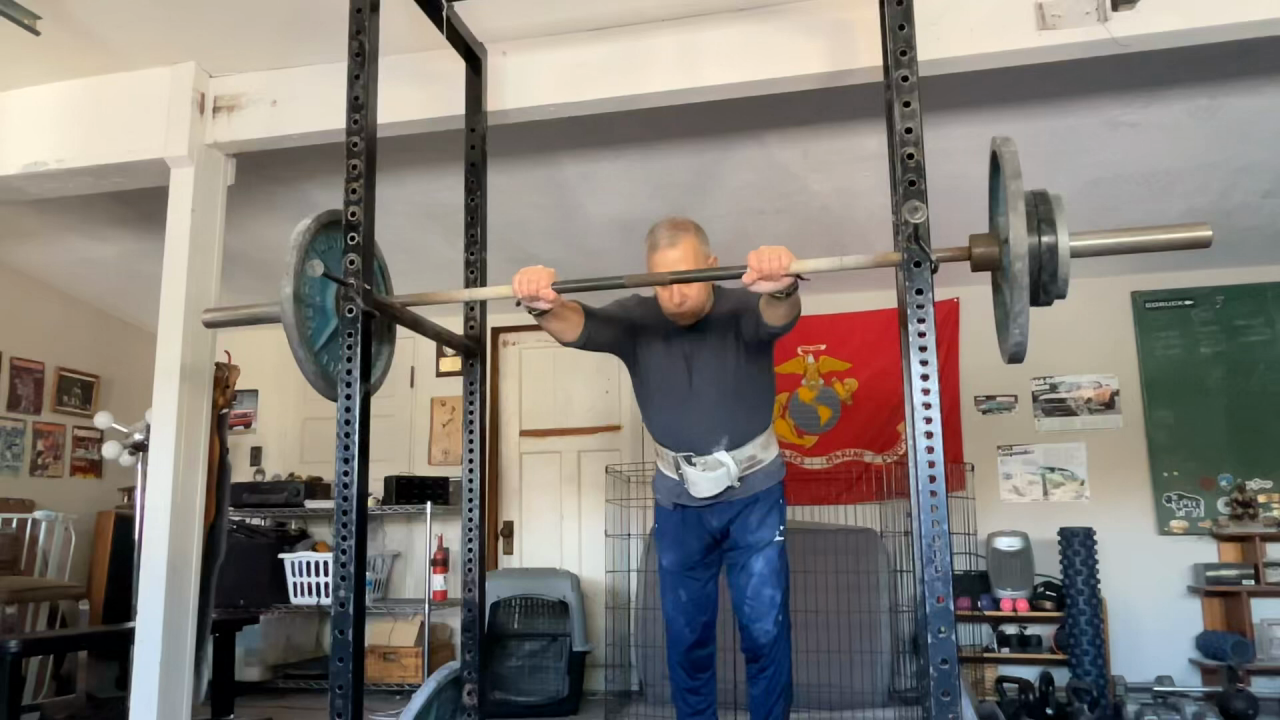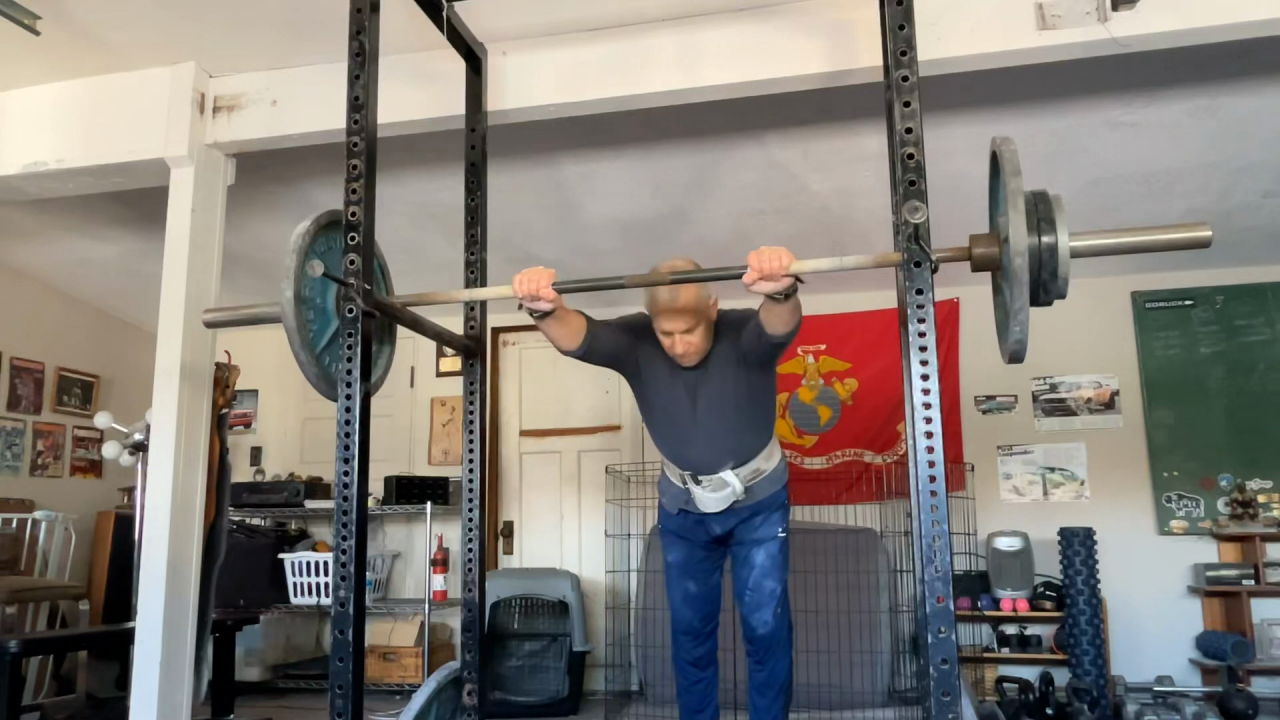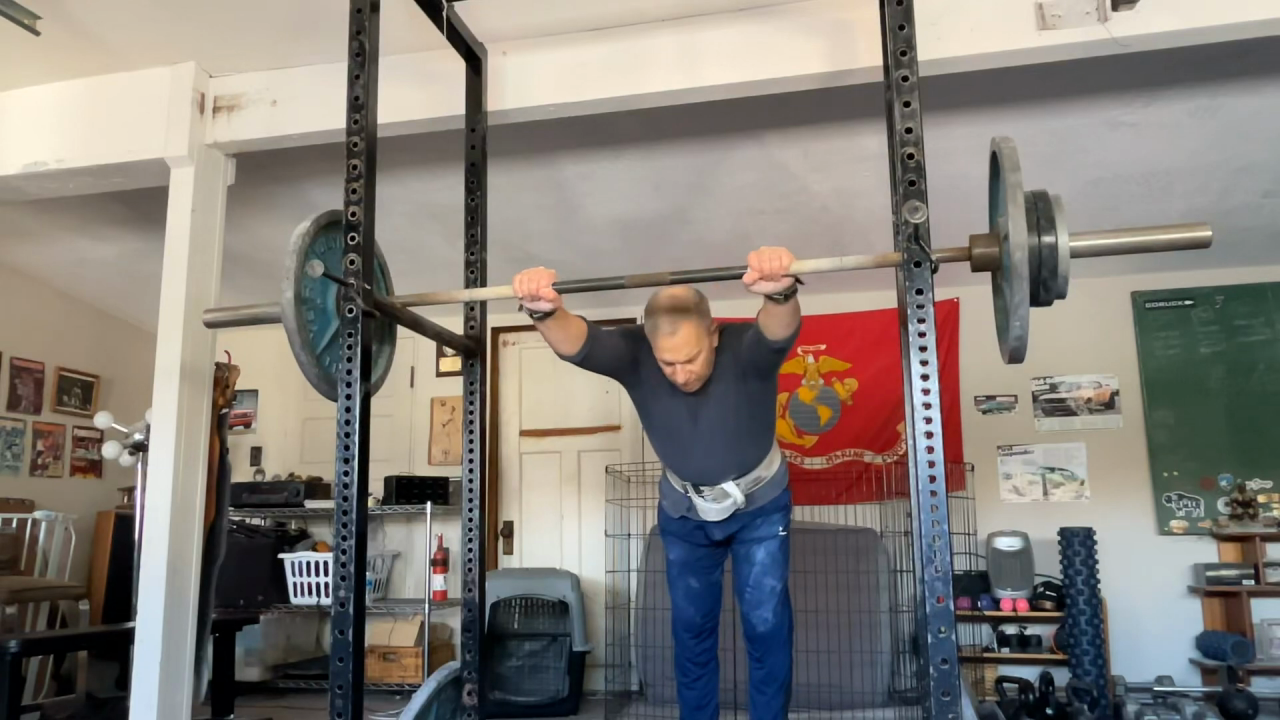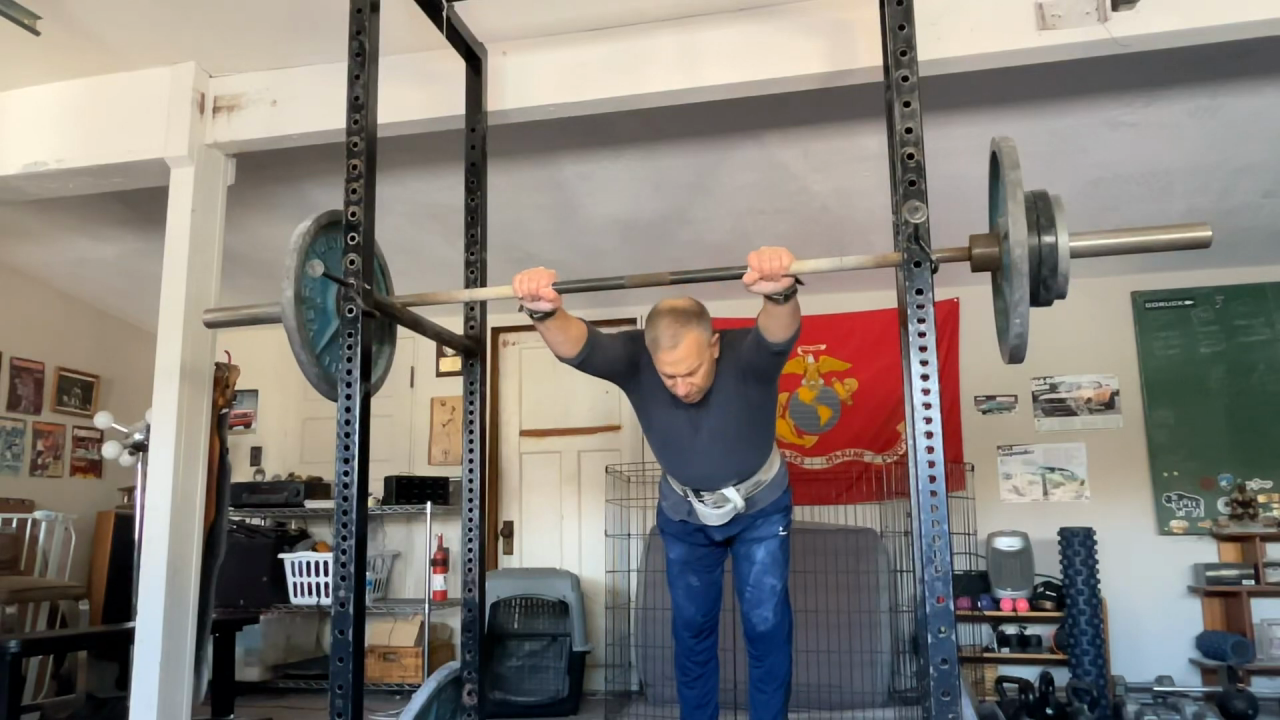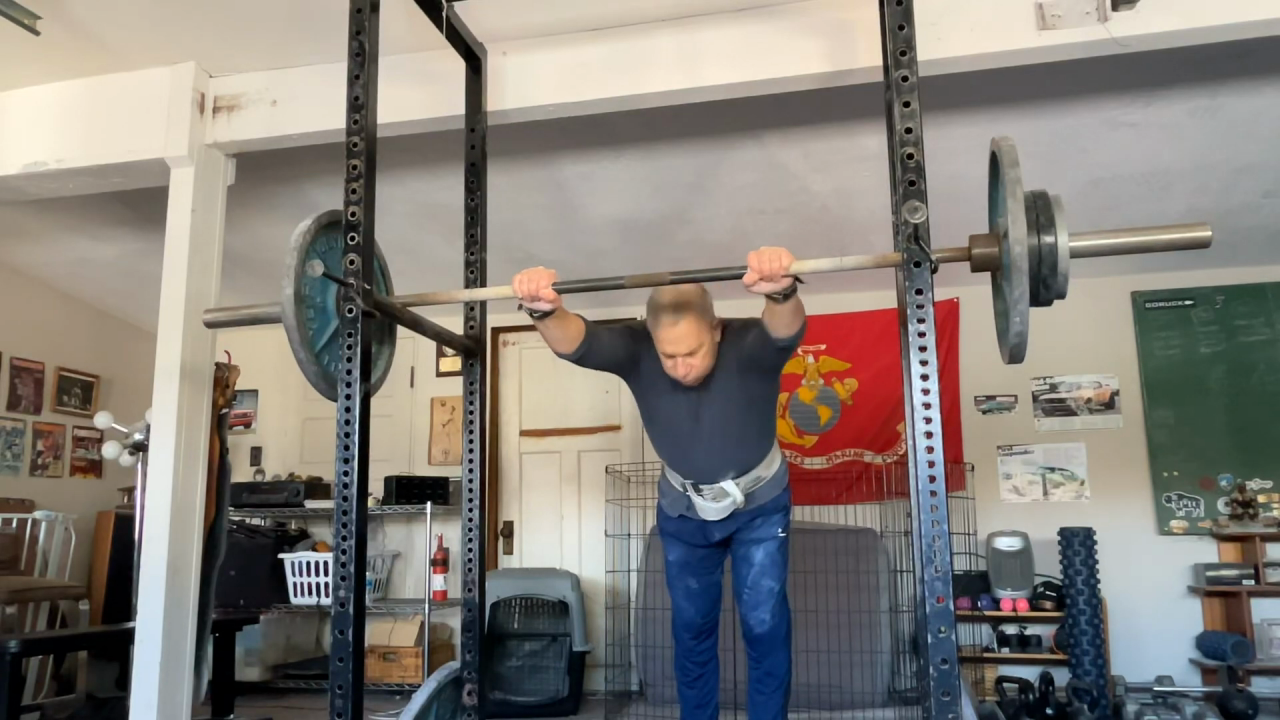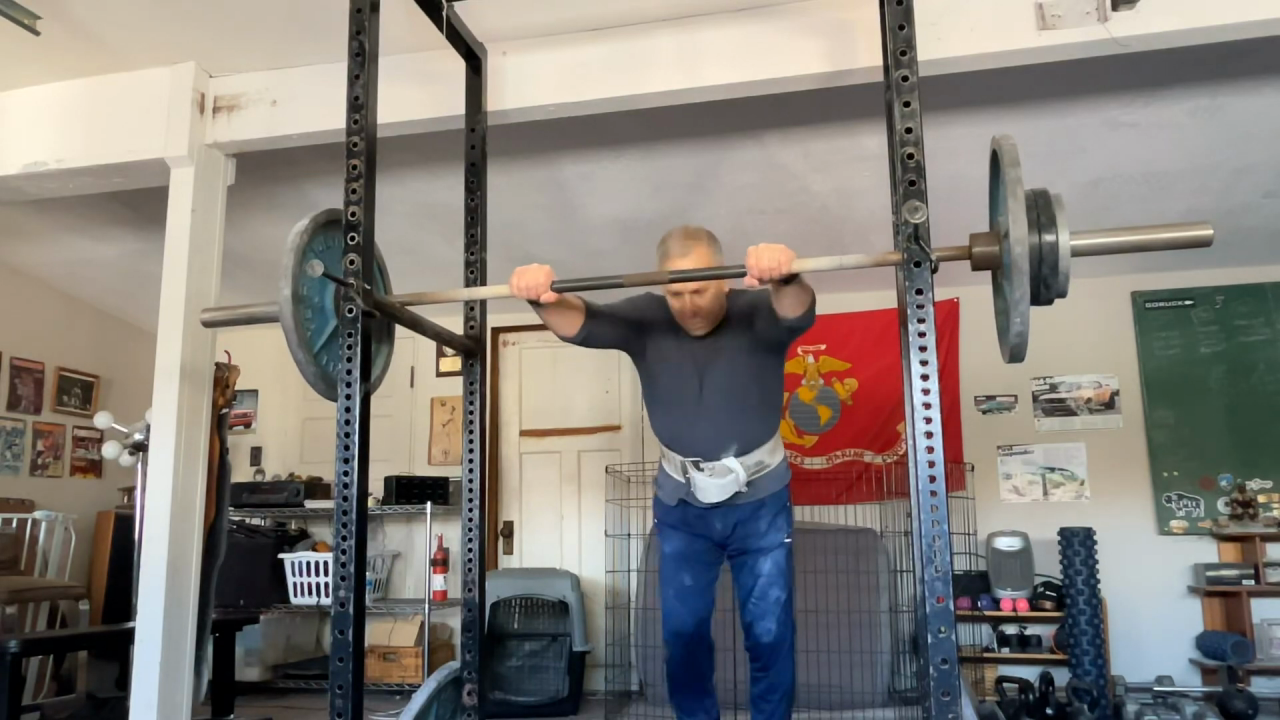
dt=0.3s
person 1, frame 1
left shoulder: (743, 309)
right shoulder: (635, 319)
left elbow: (779, 316)
right elbow: (576, 327)
left wrist: (780, 287)
right wrist: (544, 306)
left hip: (754, 495)
right hip: (678, 501)
left knee: (764, 627)
right knee: (686, 632)
person 1, frame 2
left shoulder: (745, 334)
right shoulder: (636, 341)
left elbow: (781, 324)
right elbow: (577, 337)
left wrist: (780, 290)
right wrist: (544, 309)
left hip: (758, 499)
right hip: (684, 506)
left knee: (765, 621)
right knee: (690, 625)
person 1, frame 3
left shoulder: (747, 349)
right shoulder: (634, 354)
left elbow: (781, 328)
right elbow: (576, 342)
left wrist: (779, 293)
right wrist: (544, 311)
left hip: (760, 504)
right hip: (684, 512)
left knee: (766, 621)
right knee: (691, 625)
person 1, frame 4
left shoulder: (749, 357)
right shoulder: (634, 359)
left elbow: (781, 331)
right elbow: (575, 345)
left wrist: (779, 292)
right wrist: (544, 312)
left hip: (760, 506)
right hip: (685, 513)
left knee: (766, 620)
right knee: (691, 625)
person 1, frame 5
left shoulder: (751, 345)
right shoulder: (637, 348)
left elbow: (788, 329)
right elbow: (576, 340)
left wrist: (781, 291)
right wrist: (544, 309)
left hip: (758, 505)
right hip: (683, 510)
left knee: (763, 620)
right knee: (692, 625)
person 1, frame 6
left shoulder: (758, 315)
right shoulder: (644, 319)
left elbow: (798, 311)
right elbow: (579, 323)
left wrist: (783, 280)
right wrist: (546, 299)
left hip: (758, 498)
right hip: (682, 502)
left knee: (768, 628)
right knee: (683, 626)
